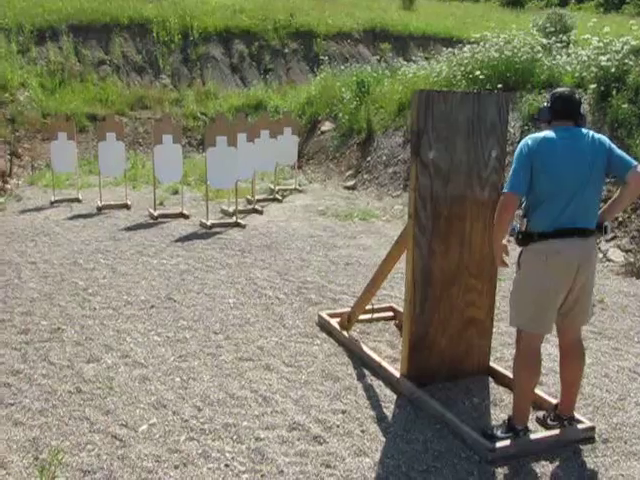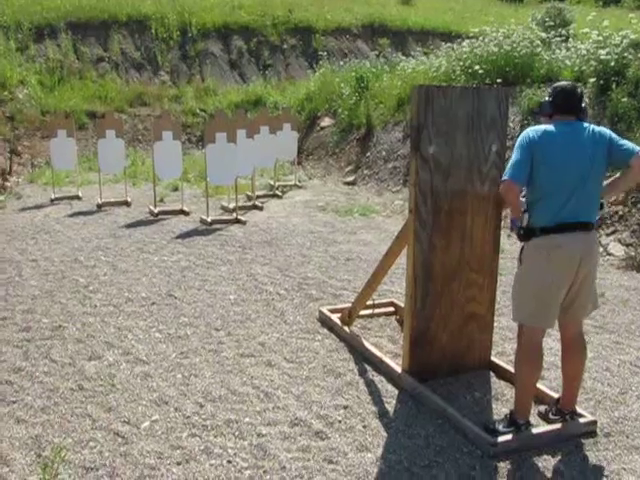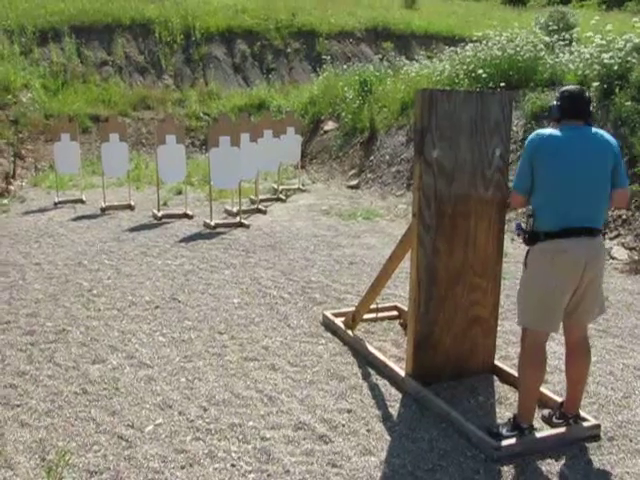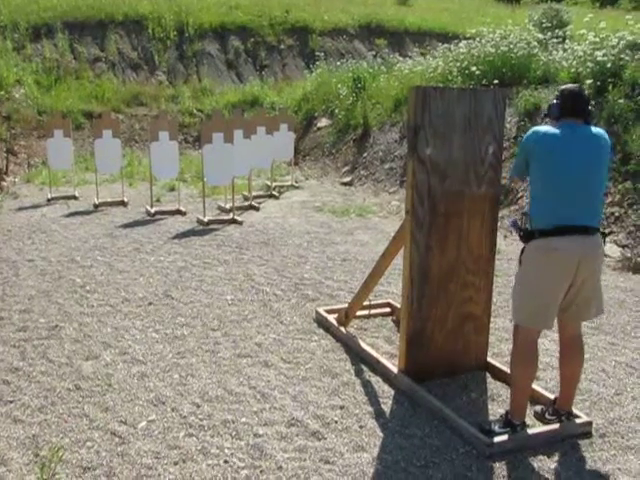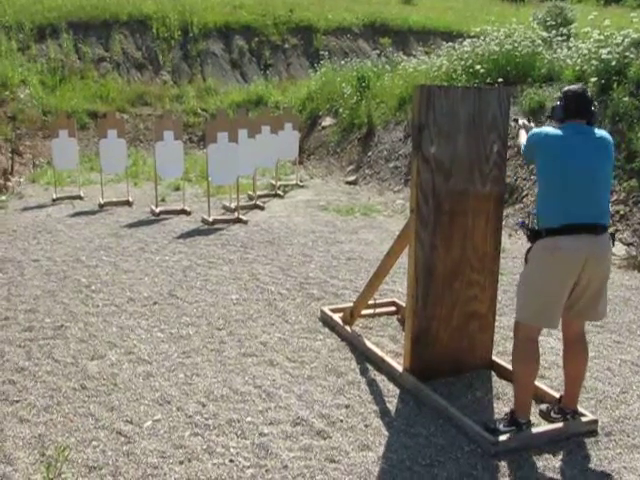
dt=0.2s
person 1, frame 1
left shoulder: (534, 144)
right shoulder: (598, 144)
left elbow: (510, 200)
left wrist: (497, 240)
right wrist: (603, 217)
left hip: (545, 250)
right hip: (585, 248)
left knee: (528, 339)
right knee: (571, 335)
left ankle: (518, 423)
right ankle: (565, 413)
person 1, frame 2
left shoulder: (534, 137)
right shoulder: (600, 137)
left elbow: (509, 188)
left wrist: (516, 210)
right wrist: (604, 191)
left hip: (547, 244)
right hip: (586, 242)
left knee: (530, 333)
right knee: (573, 329)
left ankle: (520, 418)
right ankle: (567, 407)
person 1, frame 3
left shoulder: (540, 140)
right shoulder: (606, 143)
left elbow: (517, 199)
right elbow: (620, 198)
left hip: (552, 248)
right hip: (592, 247)
left knee: (533, 337)
right knee: (578, 332)
left ankle: (523, 422)
right ankle: (570, 411)
person 1, frame 4
left shoulder: (537, 137)
right shoulder: (602, 141)
left elbow: (517, 177)
left hip: (548, 246)
right hip: (590, 245)
left knee: (526, 334)
right knee: (571, 330)
left ankle: (515, 419)
right ankle: (563, 408)
person 1, frame 5
left shoulder: (543, 138)
right shoulder: (605, 142)
left elbow: (524, 150)
left wrist: (523, 131)
left hip: (556, 246)
right hip: (598, 245)
left knee: (526, 331)
right knee: (574, 329)
left ankle: (520, 417)
right ankle: (568, 407)
